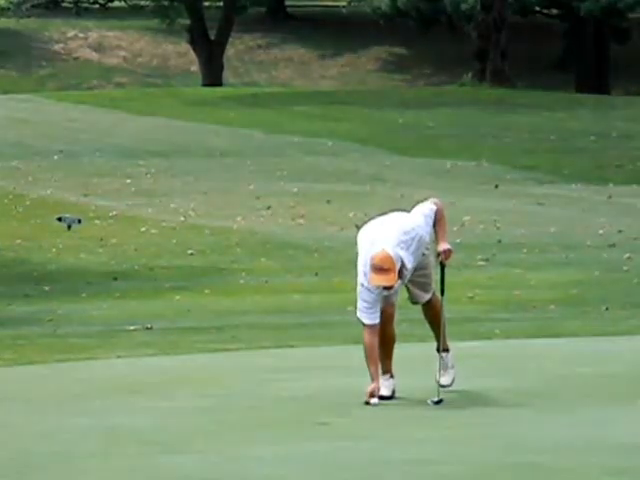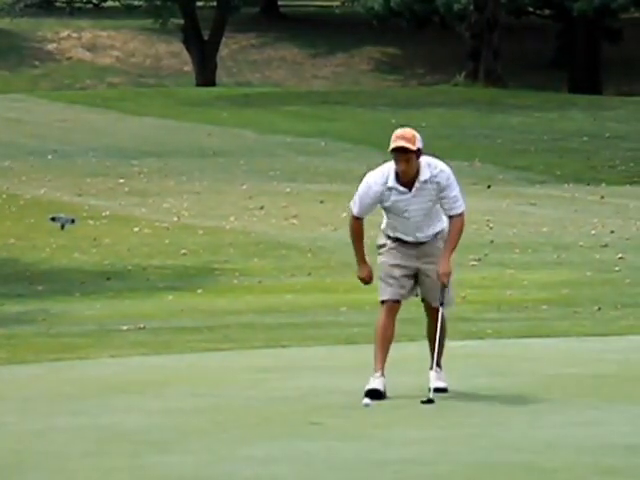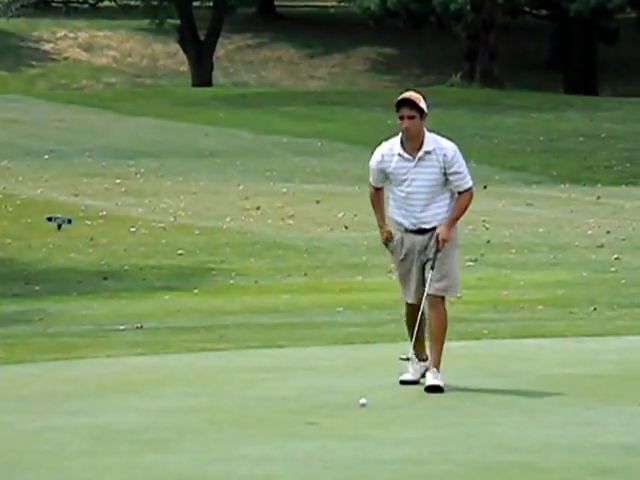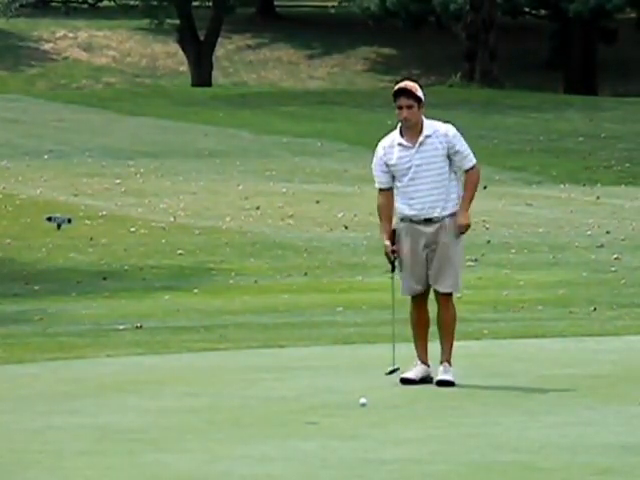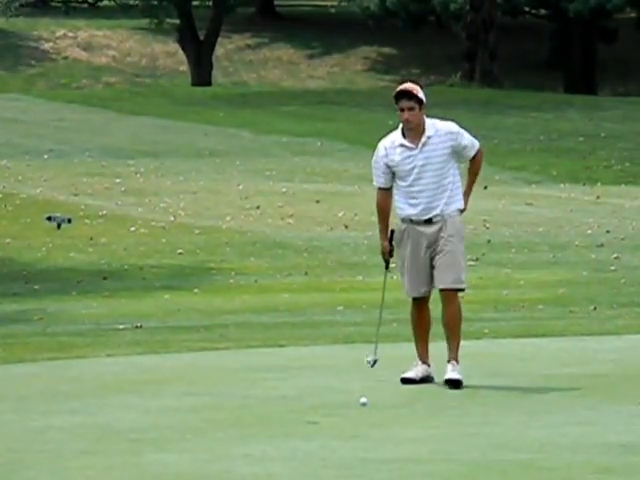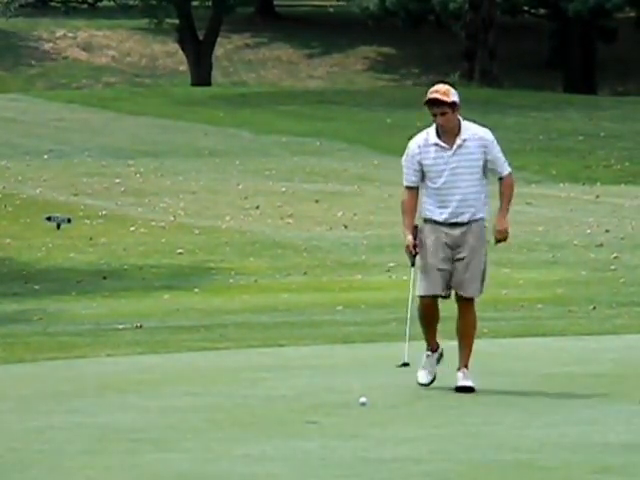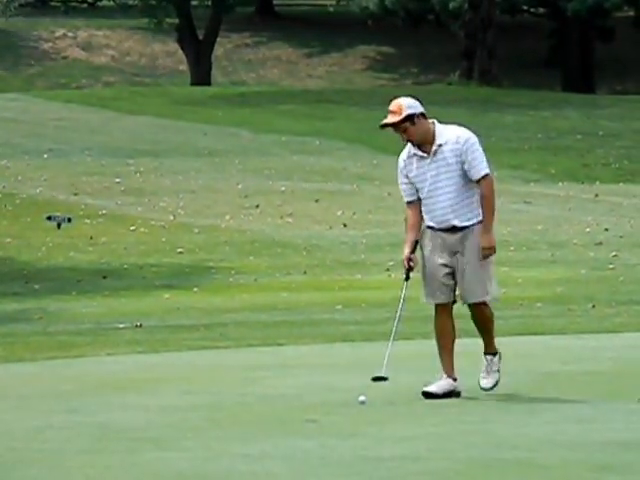
dt=0.7s
person 1, frame 1
left shoulder: (412, 233)
right shoulder: (368, 279)
left elbow: (435, 204)
right elbow: (370, 332)
left wrist: (442, 241)
right wrist: (374, 380)
left hip: (414, 247)
left knee: (428, 299)
right knee: (386, 312)
left ankle: (444, 351)
right ankle: (386, 377)
person 1, frame 2
left shoulder: (440, 174)
right shoulder: (376, 181)
left elbow: (457, 217)
right elbow: (356, 218)
left wrist: (446, 259)
right wrist: (361, 263)
left hip: (432, 243)
right hip: (396, 245)
left knee: (433, 307)
right knee: (389, 305)
left ankle: (436, 369)
right ankle: (378, 375)
person 1, frame 3
left shoulder: (446, 150)
right shoulder: (384, 154)
left elbow: (465, 191)
right elbow: (376, 188)
left wrist: (448, 225)
right wrist: (382, 225)
left hip: (439, 233)
right hip: (404, 235)
left knee: (436, 298)
right knee: (411, 302)
left ankle: (434, 369)
right ankle: (420, 359)
person 1, frame 4
left shoulder: (446, 134)
right shoulder: (386, 148)
left elbow: (472, 170)
right elbow: (385, 193)
left wrist: (464, 211)
right wrist: (387, 236)
left hip: (445, 224)
right hip: (409, 228)
left knee: (444, 295)
right knee: (417, 296)
left ankle: (446, 364)
right ankle: (422, 364)
person 1, frame 5
left shoulder: (449, 132)
right shoulder: (386, 148)
left elbow: (476, 153)
right elbow: (384, 193)
left wrist: (466, 193)
right wrist: (383, 236)
left hip: (447, 222)
right hip: (411, 228)
left knee: (449, 291)
right knee: (418, 297)
left ankle: (453, 362)
right ankle: (423, 364)
person 1, frame 6
left shoulder: (482, 138)
right shoulder: (418, 146)
left elbow: (505, 176)
right elbow: (411, 191)
left wrist: (502, 218)
right wrist: (408, 231)
left hip: (473, 228)
right hip: (433, 229)
left knee: (466, 300)
right knee: (427, 296)
left ankle: (463, 369)
right ankle: (432, 350)
person 1, frame 7
left shoulder: (461, 139)
right shoulder: (406, 160)
left elbow: (485, 183)
right elbow: (414, 207)
left wrist: (488, 231)
right wrist: (408, 245)
left hip: (471, 231)
right hip: (435, 235)
left knee: (477, 301)
right knee: (441, 305)
left ankle: (491, 353)
right ankle: (449, 378)
